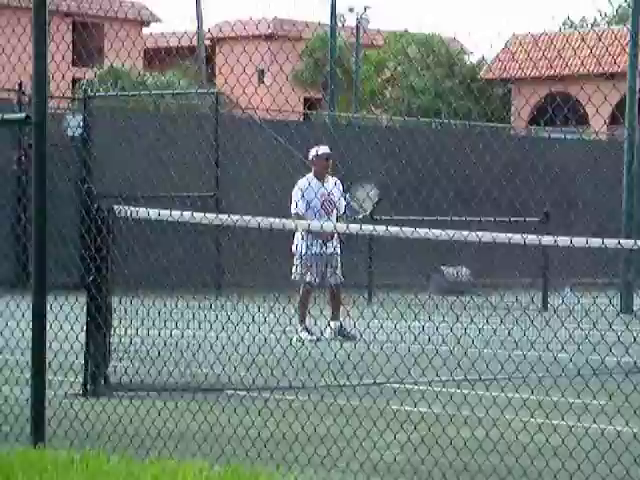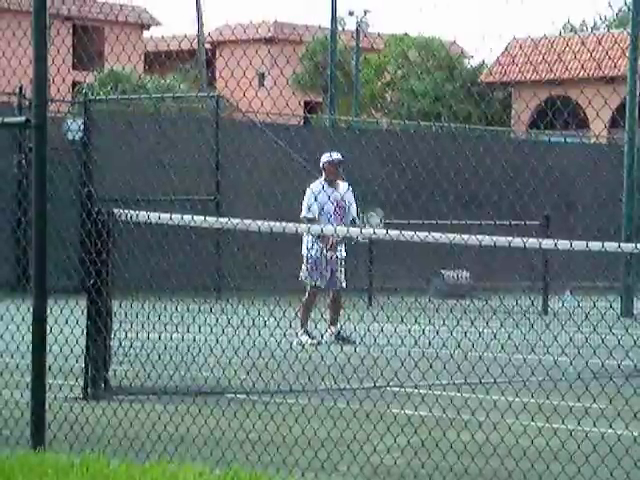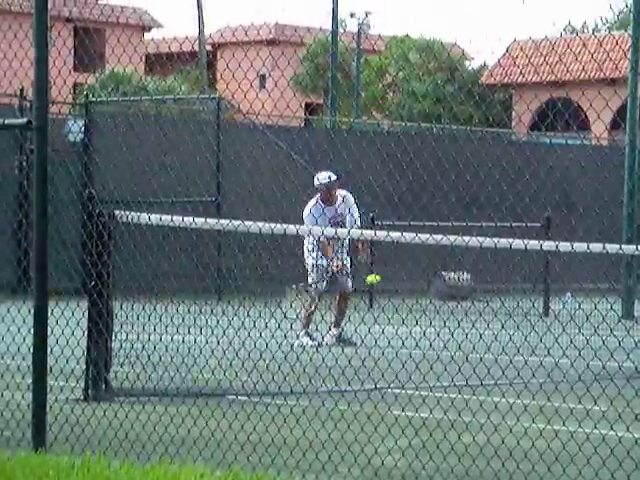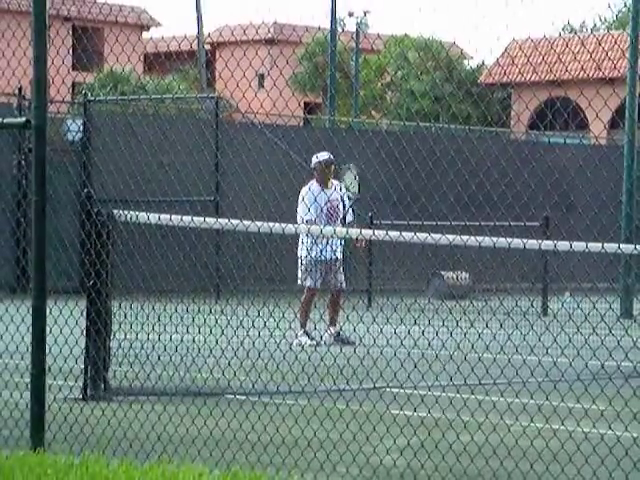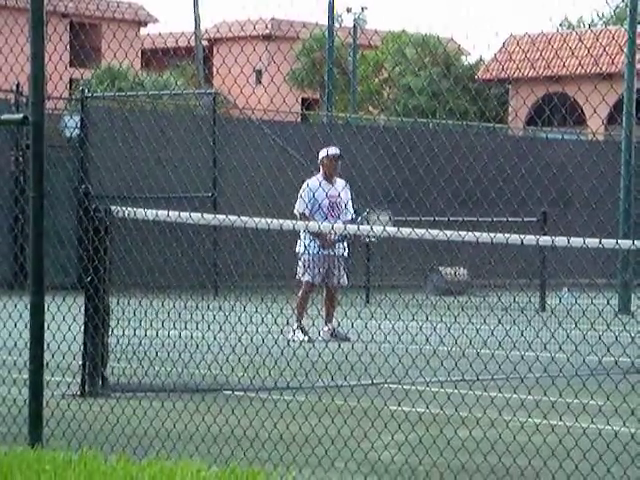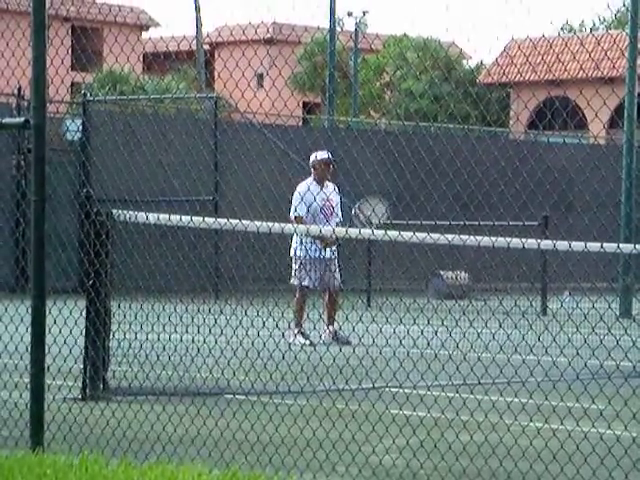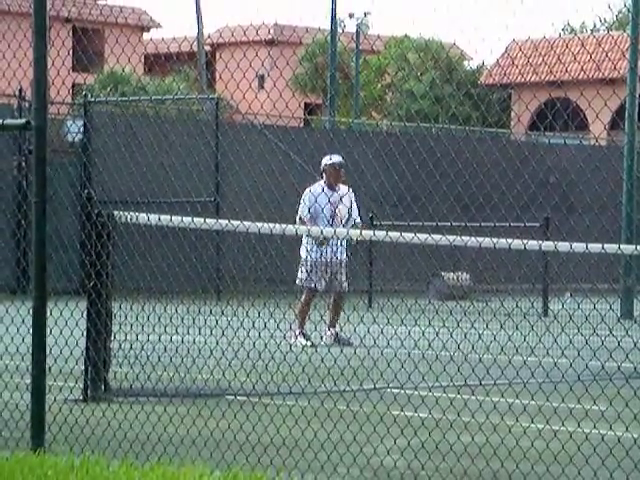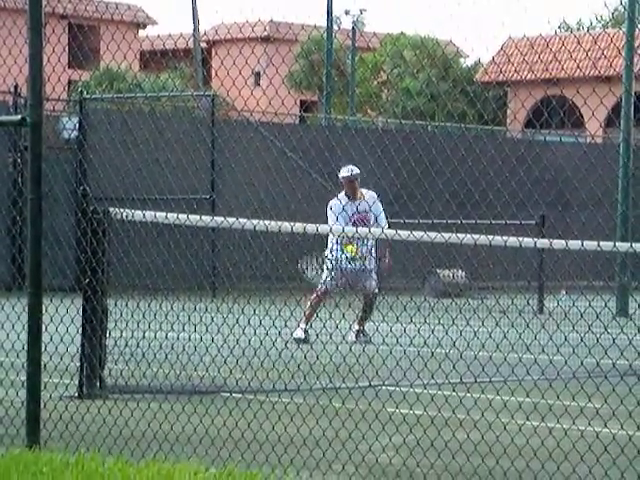
dt=0.5s
person 1, frame 1
left shoulder: (336, 184)
right shoulder: (303, 186)
right elbow: (297, 216)
left wrist: (334, 230)
right wrist: (318, 233)
left hip: (332, 245)
right hip: (309, 246)
left knee: (336, 285)
right knee: (307, 287)
left ankle: (335, 326)
right ankle: (302, 327)
person 1, frame 2
left shoulder: (346, 188)
right shoulder: (314, 190)
left elbow: (352, 217)
right elbow: (309, 219)
right wrist: (325, 239)
left hip: (338, 249)
right hip: (316, 249)
left knee: (337, 290)
right knee: (313, 290)
left ankle: (333, 330)
right ankle: (303, 330)
person 1, frame 3
left shoulder: (346, 197)
right shoulder: (312, 209)
left elbow: (354, 224)
right elbow: (321, 241)
left wrist: (361, 243)
right wrist: (333, 261)
left hip: (341, 255)
right hip: (319, 255)
left knee: (345, 292)
right knee: (317, 292)
left ankle: (335, 332)
right ankle: (304, 332)
person 1, frame 4
left shoulder: (339, 188)
right shoulder: (309, 192)
left elbow: (347, 218)
right elbow: (307, 223)
right wrist: (330, 228)
left hip: (334, 250)
right hip: (313, 251)
left knee: (337, 290)
right knee: (311, 290)
left ankle: (332, 331)
right ankle: (302, 332)
person 1, frame 5
left shoulder: (343, 186)
right shoulder: (311, 185)
left elbow: (347, 217)
right elbow: (302, 216)
right wrist: (321, 237)
left hip: (336, 247)
right hip: (313, 246)
left knee: (333, 287)
right knee: (308, 285)
left ankle: (328, 327)
right ankle: (297, 327)
person 1, frame 6
left shoulder: (333, 189)
right shoulder: (304, 189)
right elbow: (298, 220)
left wrist: (336, 235)
right wrist: (321, 237)
left hip: (329, 250)
right hip: (307, 249)
left knee: (333, 290)
right knee: (303, 290)
left ankle: (330, 330)
right ankle: (297, 331)
person 1, frame 7
left shoulder: (347, 193)
right shoulder: (313, 192)
left elbow: (354, 222)
right elbow: (302, 220)
right wrist: (315, 236)
left hip: (338, 253)
right hip: (316, 253)
left knee: (339, 293)
right knee: (310, 292)
left ankle: (331, 332)
right ankle: (299, 332)
person 1, frame 8
left shoulder: (371, 198)
right shoulder: (336, 204)
left elbow: (381, 227)
right elbow: (339, 233)
left wrist: (385, 253)
right wrist: (351, 250)
left hip: (365, 258)
right hip: (340, 257)
left knee: (371, 295)
right knee: (322, 291)
left ankle: (358, 329)
right ankle: (302, 327)
